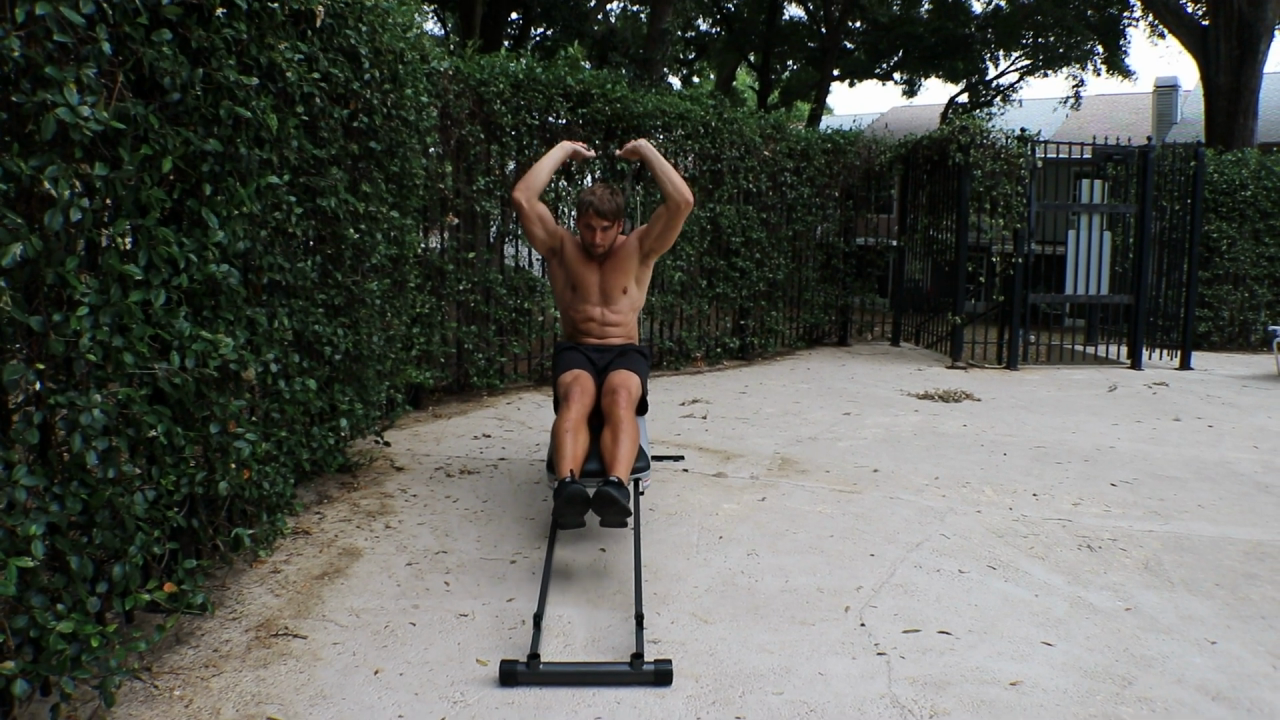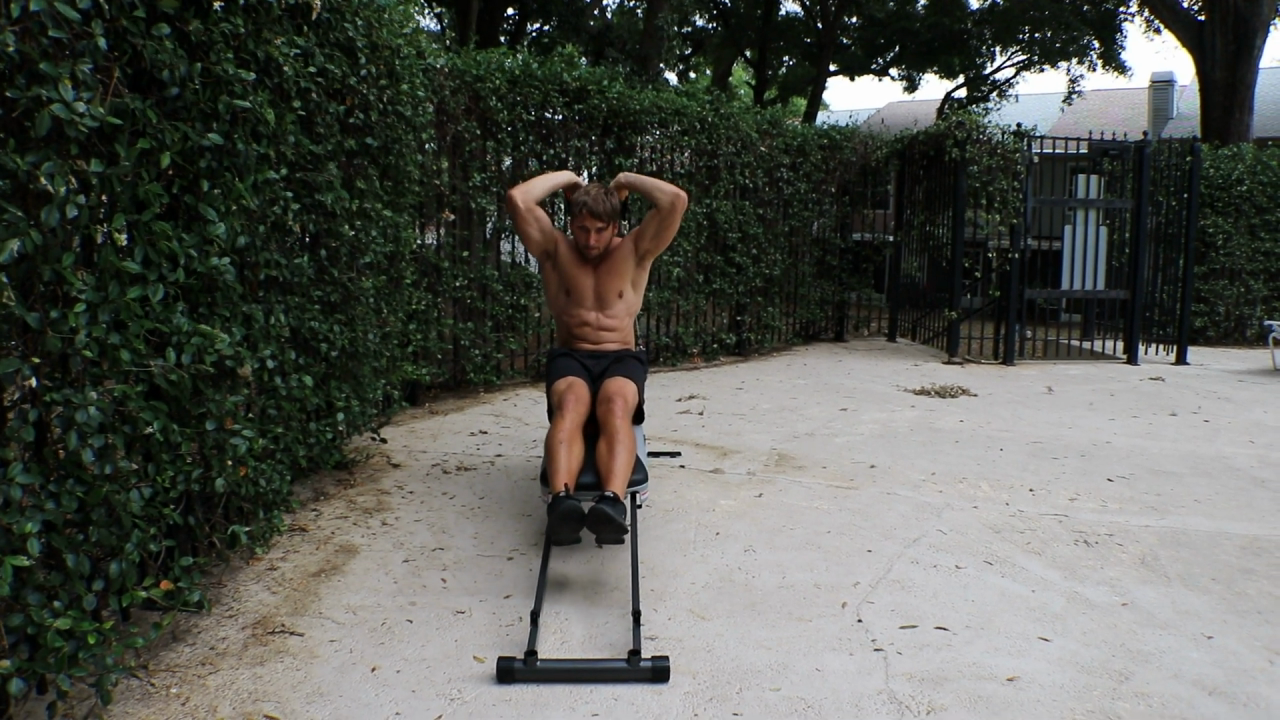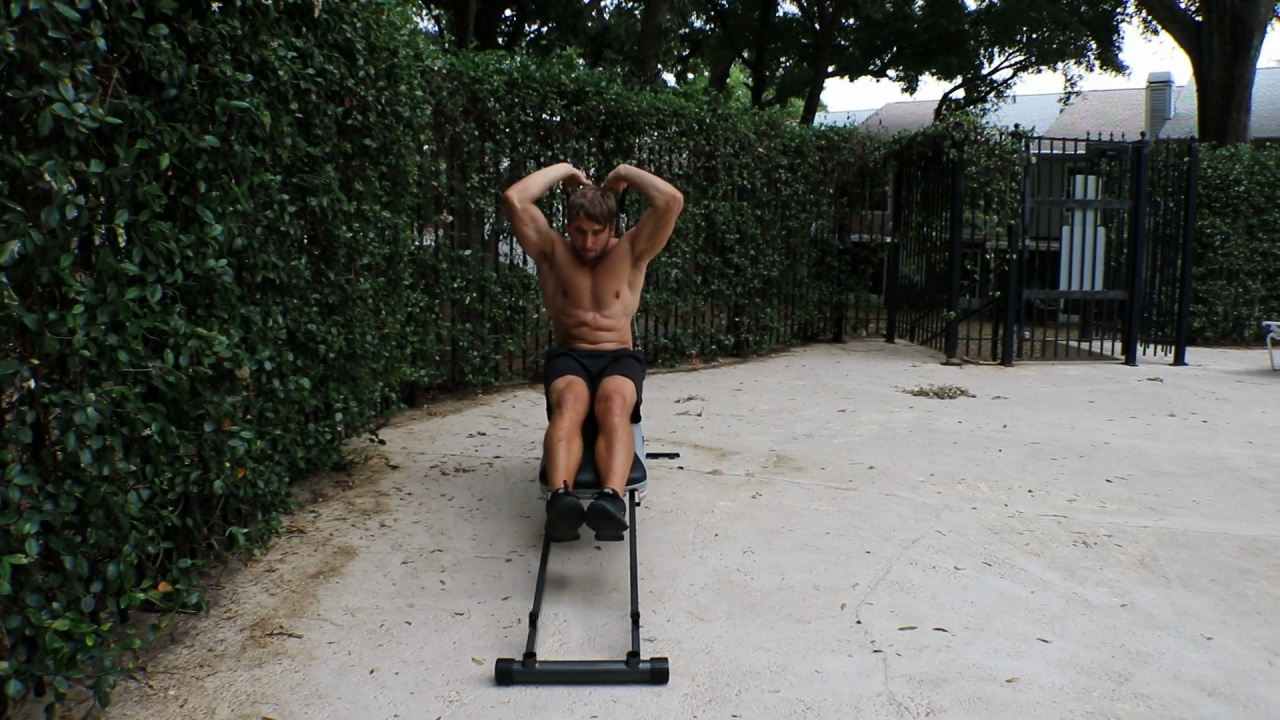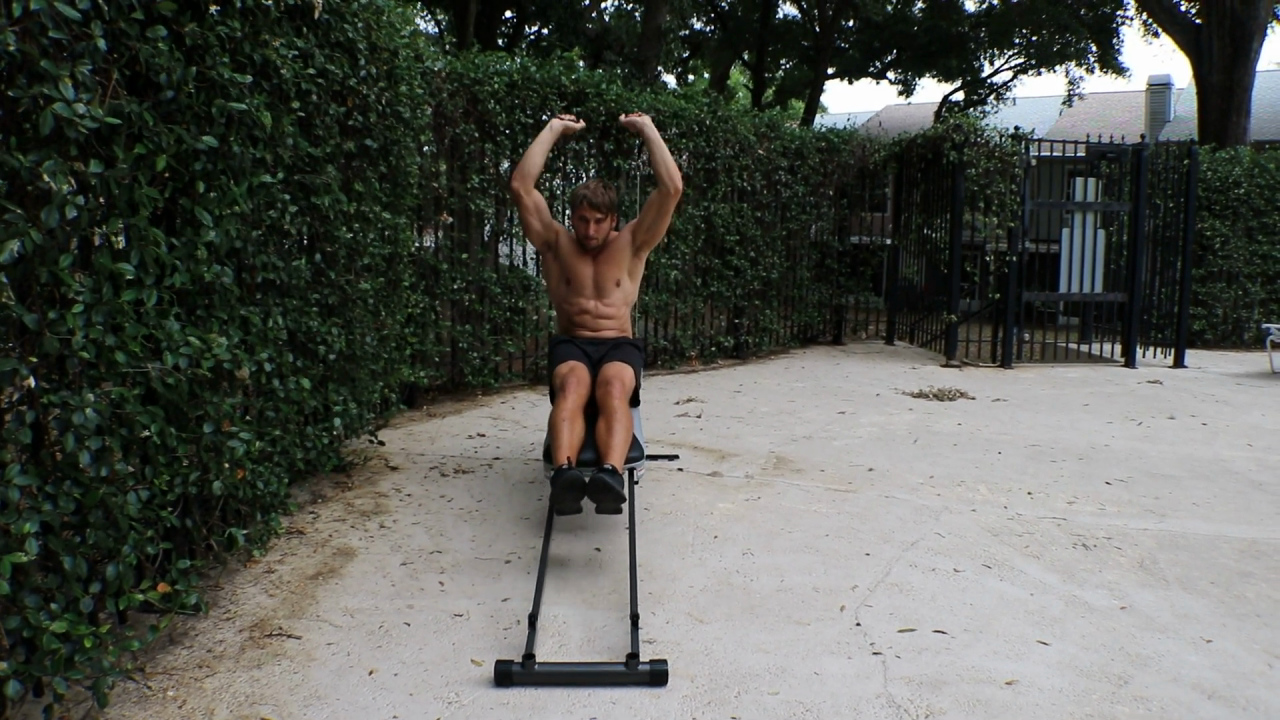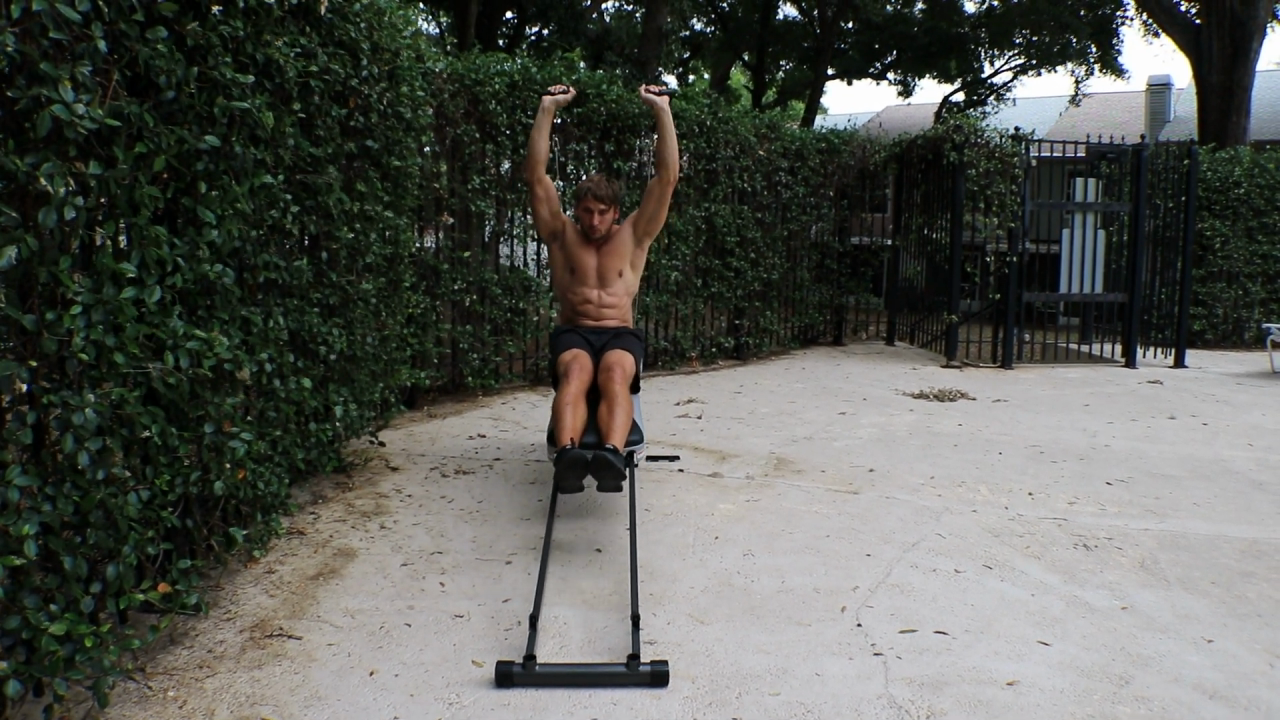
dt=0.4s
person 1, frame 1
left shoulder: (639, 249)
right shoulder: (561, 248)
left elbow: (682, 202)
right elbow: (521, 199)
left wrist: (646, 151)
right wrist: (564, 150)
left hip: (626, 352)
right hip: (575, 350)
left knee: (619, 396)
right knee: (576, 395)
left ankle: (616, 487)
right ankle: (566, 487)
person 1, frame 2
left shoulder: (635, 252)
right shoulder: (554, 249)
left elbow: (676, 200)
right elbow: (516, 200)
left wrist: (627, 180)
right wrist: (566, 178)
left hip: (622, 357)
right hip: (570, 356)
left knee: (615, 405)
right knee: (570, 404)
left ankle: (612, 502)
right ankle: (561, 501)
person 1, frame 3
left shoulder: (631, 251)
right shoulder: (551, 250)
left elbow: (672, 201)
right elbow: (513, 199)
left wrist: (625, 173)
right wrist: (564, 171)
left hip: (620, 358)
right hip: (568, 357)
left knee: (613, 405)
right knee: (569, 403)
left ankle: (611, 499)
right ankle: (560, 498)
person 1, frame 4
left shoulder: (632, 243)
right shoulder: (555, 242)
left elbow: (672, 188)
right elbow: (520, 187)
left wrist: (645, 128)
right wrist: (554, 128)
left hip: (620, 345)
right hip: (570, 344)
left knee: (612, 387)
right knee: (572, 386)
left ankle: (611, 475)
right ankle: (564, 474)
person 1, frame 5
left shoulder: (634, 236)
right shoulder: (560, 235)
left elbow: (667, 177)
right elbow: (536, 176)
left wrist: (662, 110)
right wrist: (547, 109)
left hip: (621, 335)
right hip: (573, 333)
left knee: (614, 374)
right knee: (575, 372)
left ankle: (612, 455)
right ankle: (566, 454)
